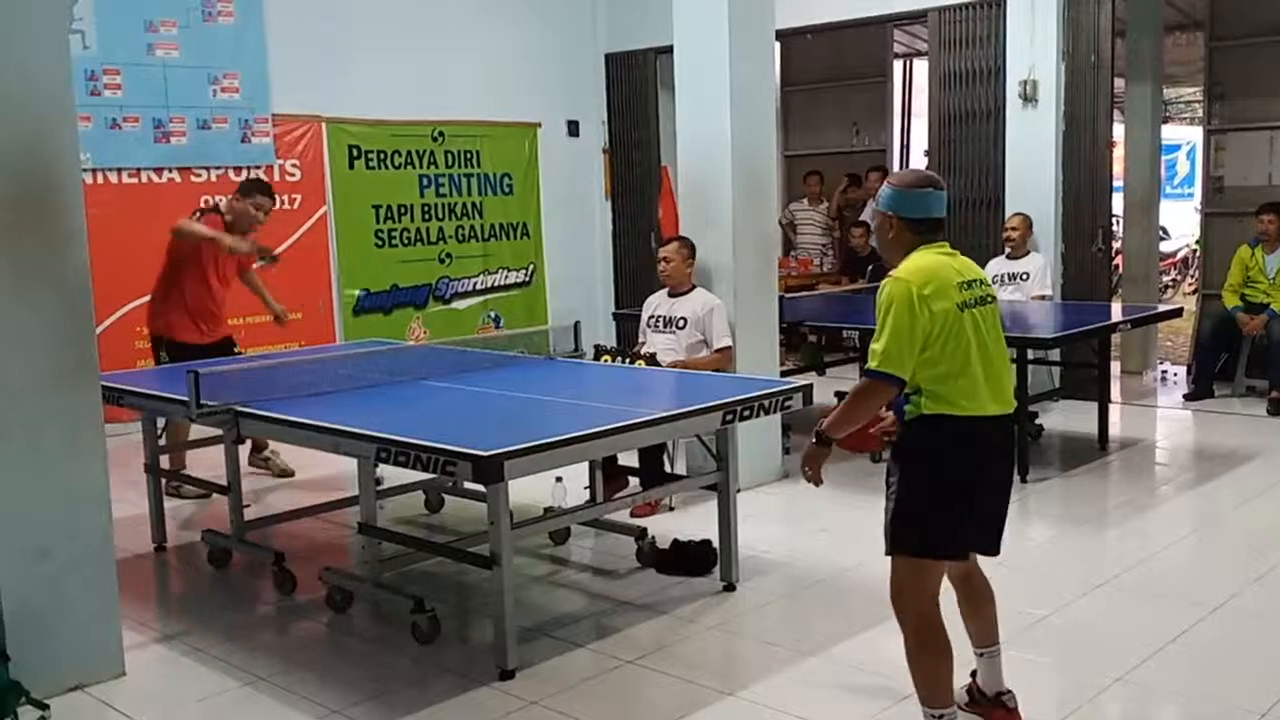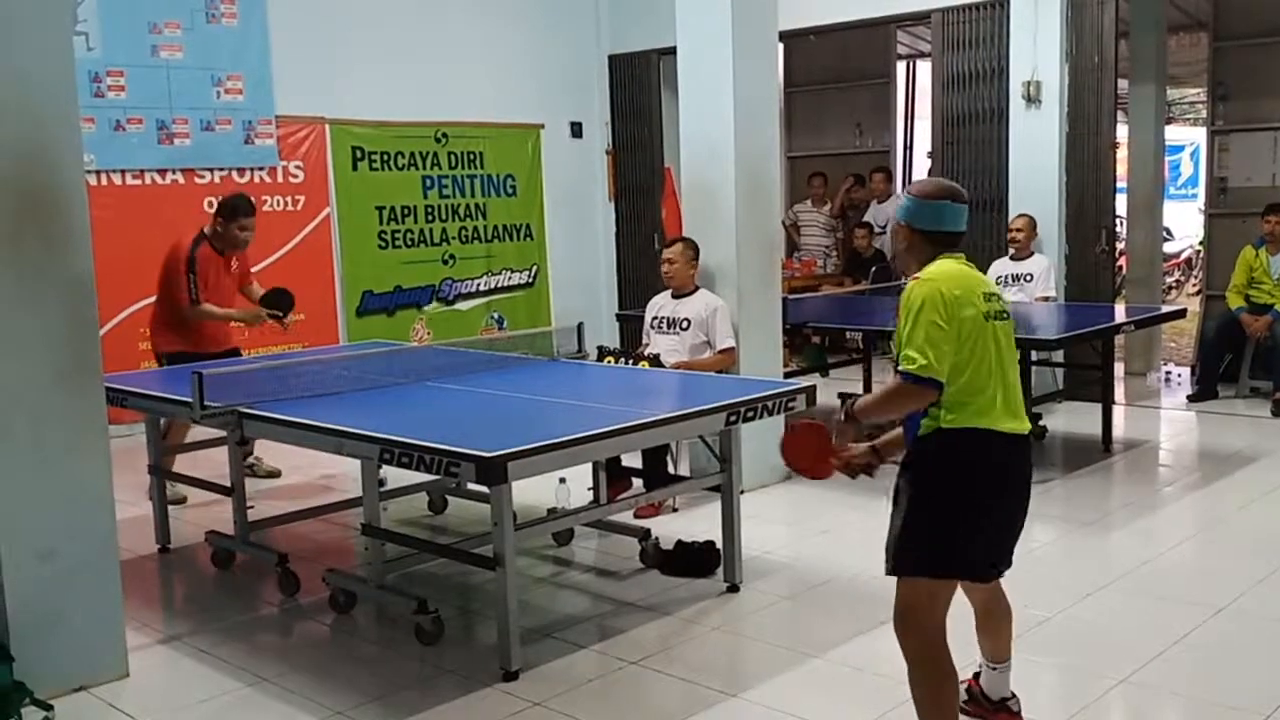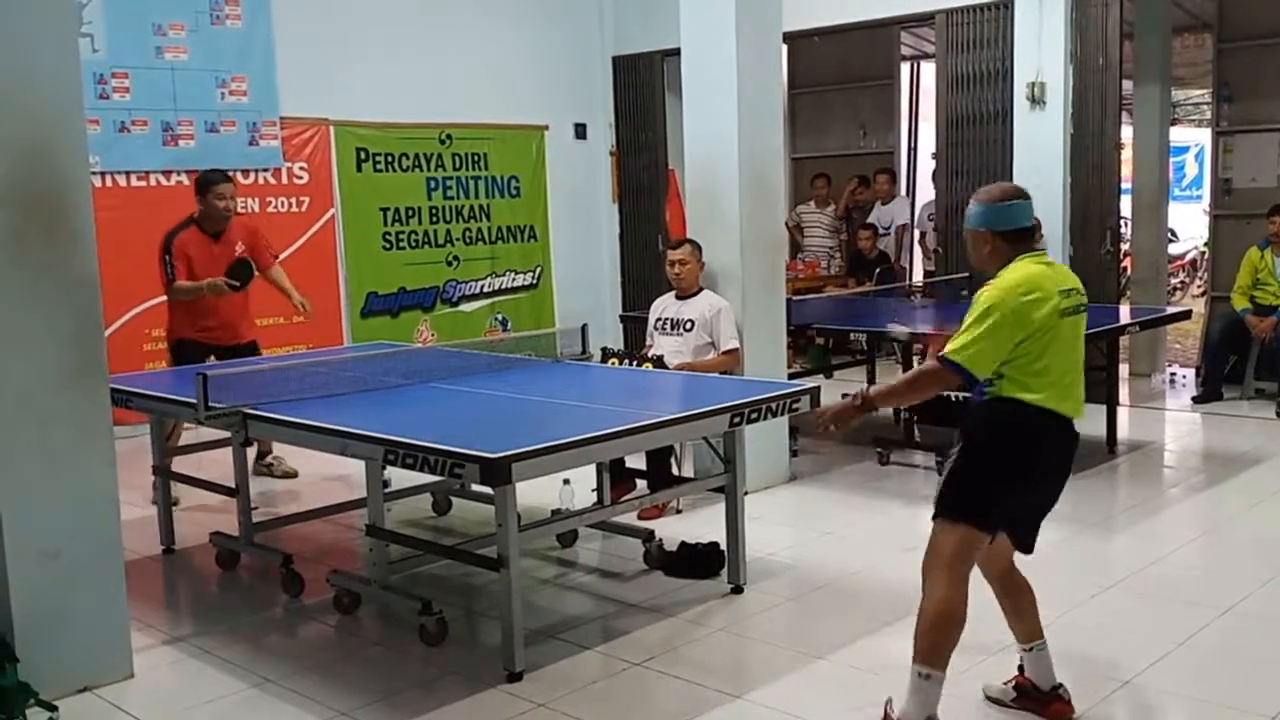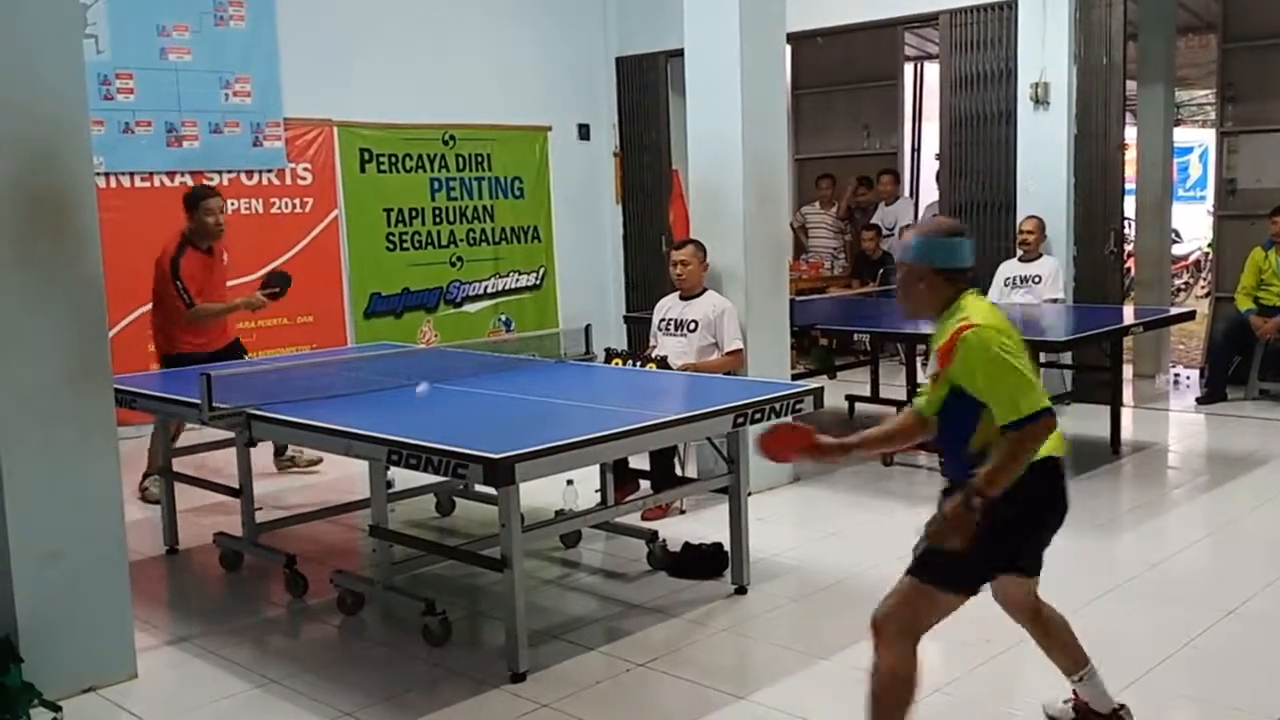
dt=1s
person 1, frame 1
left shoulder: (906, 283)
right shoulder: (972, 273)
left elbow: (882, 383)
left wrist: (823, 437)
right wrist: (905, 418)
left hip: (942, 445)
right hip: (992, 436)
left knee: (913, 600)
right knee: (962, 565)
person 1, frame 2
left shoulder: (929, 287)
right shoulder: (977, 284)
left elbow: (918, 388)
left wrist: (859, 409)
right wrist: (880, 449)
left hip: (958, 461)
right hip: (1008, 457)
left knee: (916, 622)
right knee: (980, 582)
person 1, frame 3
left shoulder: (1011, 288)
right shoulder: (1063, 280)
left elbow: (947, 372)
left wrist: (861, 403)
right wrist: (969, 341)
left hip: (1012, 432)
right hip: (1055, 440)
left knee: (944, 567)
right knee: (996, 558)
person 1, frame 4
left shoulder: (974, 333)
right shoulder: (960, 327)
left elbow: (1035, 423)
right elbow: (924, 418)
left wrist: (974, 499)
right wrist: (842, 446)
left hip: (1007, 493)
right hip: (1031, 489)
left knee: (894, 624)
right knee: (1018, 599)
person 2, frame 1
left shoulder: (241, 233)
right shoulder: (205, 220)
right elbow: (178, 229)
left wrist: (270, 301)
right wrist: (224, 239)
left hip: (213, 328)
right hip: (175, 327)
left ankle: (260, 451)
right ankle: (176, 476)
person 2, frame 2
left shoulder: (236, 249)
right shoulder: (191, 254)
left elbow: (247, 284)
right elbow: (193, 309)
left wrist: (270, 307)
right wrist: (240, 315)
left hip: (219, 341)
right hip: (177, 342)
left ankle: (246, 458)
person 2, frame 3
left shoulder: (246, 229)
right shoulder: (177, 239)
left elbow: (269, 265)
right elbow: (174, 290)
left wrist: (293, 294)
right wrist: (205, 286)
left hip: (238, 331)
right hip: (191, 333)
left ankle: (264, 457)
person 2, frame 4
left shoulder: (215, 242)
right shoulder: (176, 260)
right elbow: (192, 314)
right wrist: (242, 304)
left hip: (220, 338)
right hip: (182, 347)
left ankle: (282, 453)
right ankle: (152, 475)
person 3, frame 1
left shoulder: (708, 304)
right shoulder: (652, 301)
left elbow: (725, 358)
left wrist: (686, 365)
left ankle: (653, 488)
right ankle: (612, 476)
person 3, frame 2
left shoulder: (711, 305)
right shoulder: (656, 303)
left elbow: (728, 358)
left wrist: (689, 366)
left ankle: (656, 489)
right ankle: (615, 477)
person 3, frame 3
left shoulder: (715, 306)
right shoulder: (659, 304)
left elbow: (733, 359)
left wrist: (693, 366)
left ankle: (660, 491)
right ankle: (619, 478)
person 3, frame 4
left shoulder: (719, 306)
right shoulder: (663, 305)
left elbow: (736, 360)
left wrist: (696, 367)
left ankle: (664, 492)
right ankle: (622, 479)
person 4, frame 1
right shoulder: (1246, 251)
right elbow: (1230, 289)
right wrist: (1239, 314)
right hip: (1248, 306)
right knee: (1208, 327)
right ankle: (1203, 385)
person 4, frame 2
right shoulder: (1250, 252)
right elbow: (1234, 291)
right wrist: (1243, 315)
right hip: (1252, 307)
right knee: (1211, 328)
right ankle: (1207, 386)
person 4, frame 3
right shoulder: (1256, 252)
right elbow: (1239, 292)
right wrist: (1249, 317)
right hip: (1257, 308)
right knee: (1217, 327)
right ankle: (1212, 387)
person 4, frame 4
right shoulder: (1260, 253)
right elbow: (1243, 293)
right wrist: (1252, 317)
right hip: (1262, 310)
right knee: (1221, 332)
right ankle: (1216, 388)
